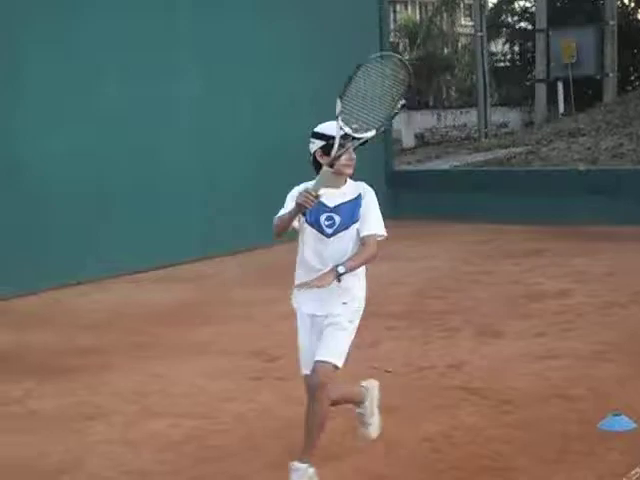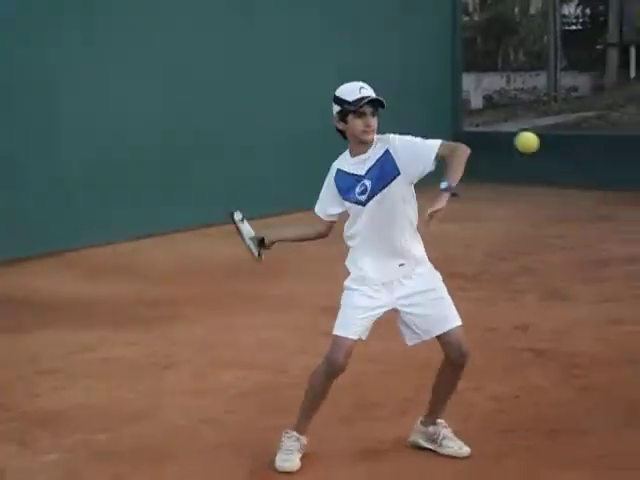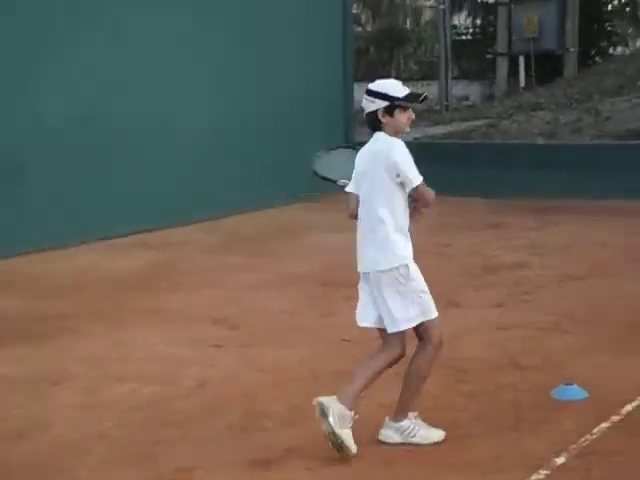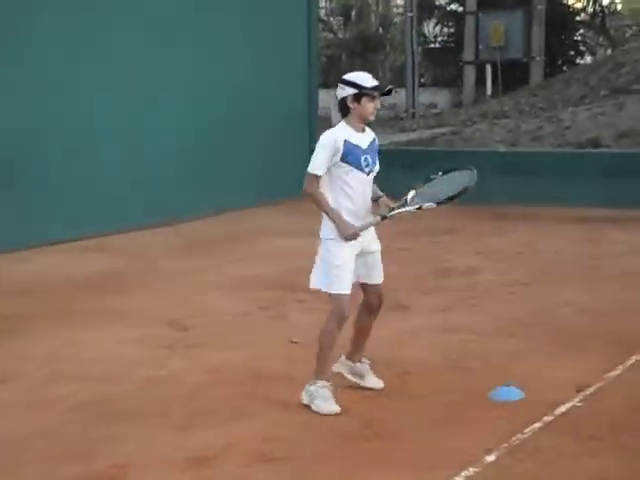
dt=1s
person 1, frame 1
left shoulder: (363, 194)
right shoulder: (300, 194)
left elbow: (371, 248)
right elbow: (278, 231)
left wrist: (335, 273)
right wrist: (297, 210)
left hip: (343, 305)
right hip: (308, 305)
left knee: (319, 382)
right knee: (319, 388)
right ankle: (362, 395)
person 1, frame 2
left shoulder: (397, 147)
right shoulder: (338, 172)
left elbow: (458, 151)
right elbow: (322, 227)
left wrist: (446, 192)
right wrist: (275, 236)
left hip: (414, 270)
right hip: (366, 277)
left knee: (458, 351)
right knee: (336, 360)
left ankle: (429, 426)
right ankle: (295, 436)
person 1, frame 3
left shoulder: (365, 154)
right shoulder: (393, 147)
left elbow: (353, 210)
right elbow: (425, 198)
right wrist: (411, 204)
left hip: (371, 261)
right hip: (393, 261)
left knee: (392, 347)
right knee: (432, 339)
left ankle: (340, 406)
right ankle: (400, 421)
person 1, frame 4
left shoulder: (371, 138)
right shoulder: (333, 138)
right elbow: (311, 186)
left wrist: (379, 198)
right wrist: (339, 221)
left hip: (366, 233)
right hip: (338, 235)
left knee: (374, 300)
right knee: (340, 310)
left ankle: (353, 362)
right ankle: (318, 385)
